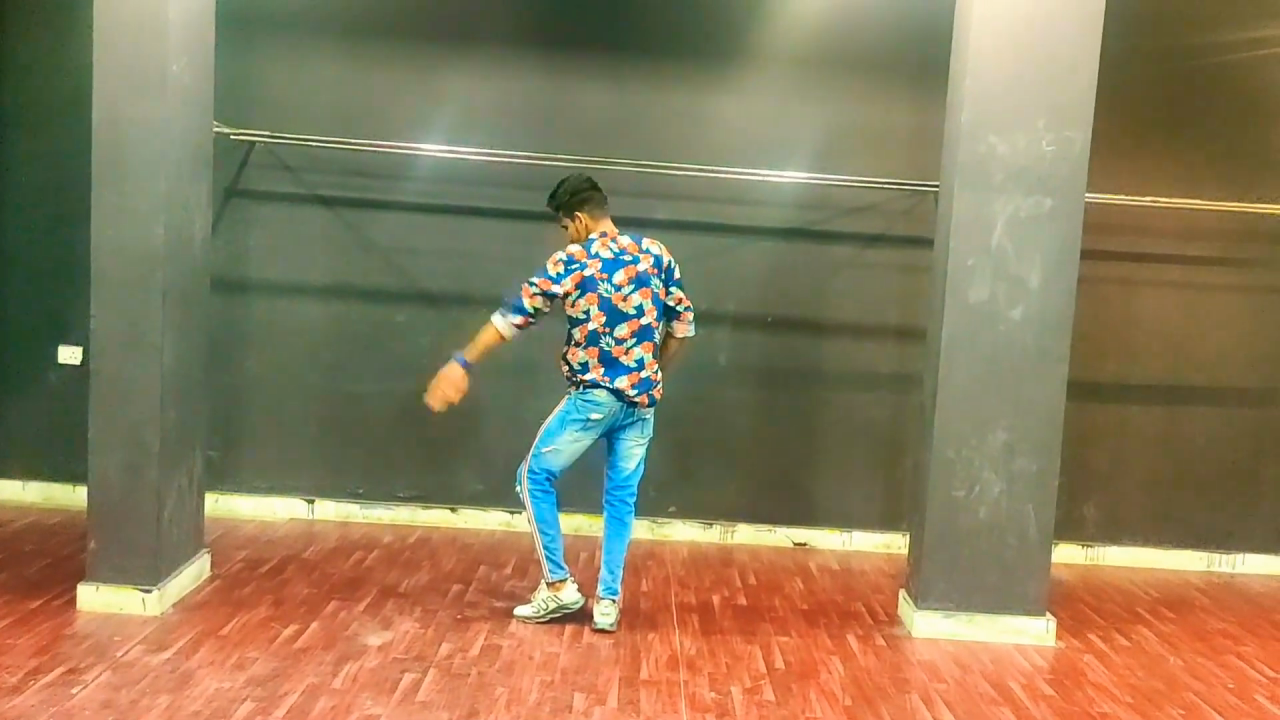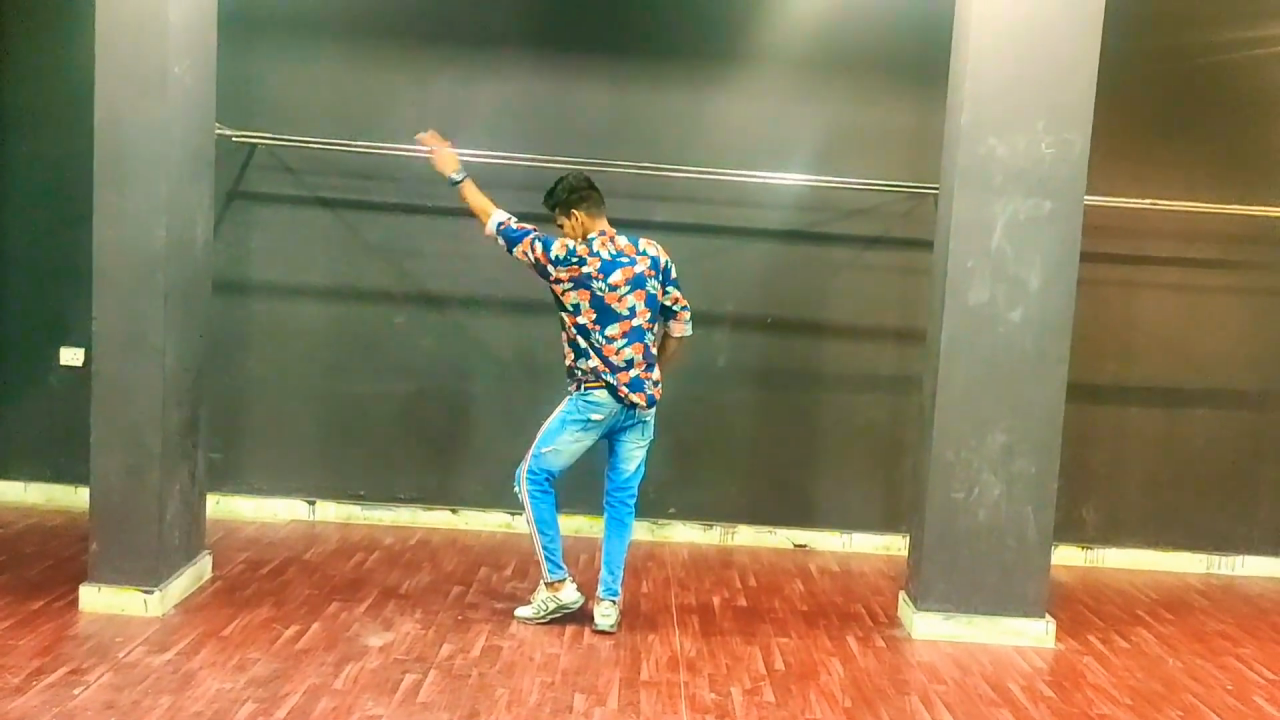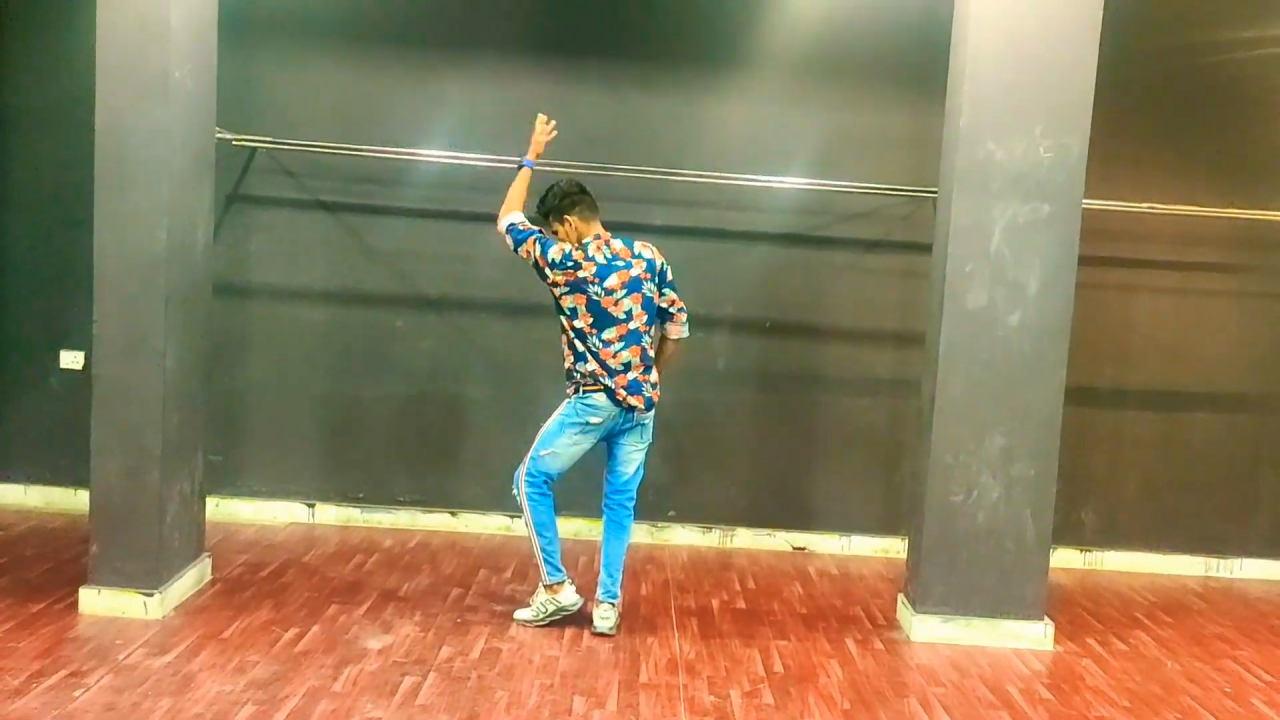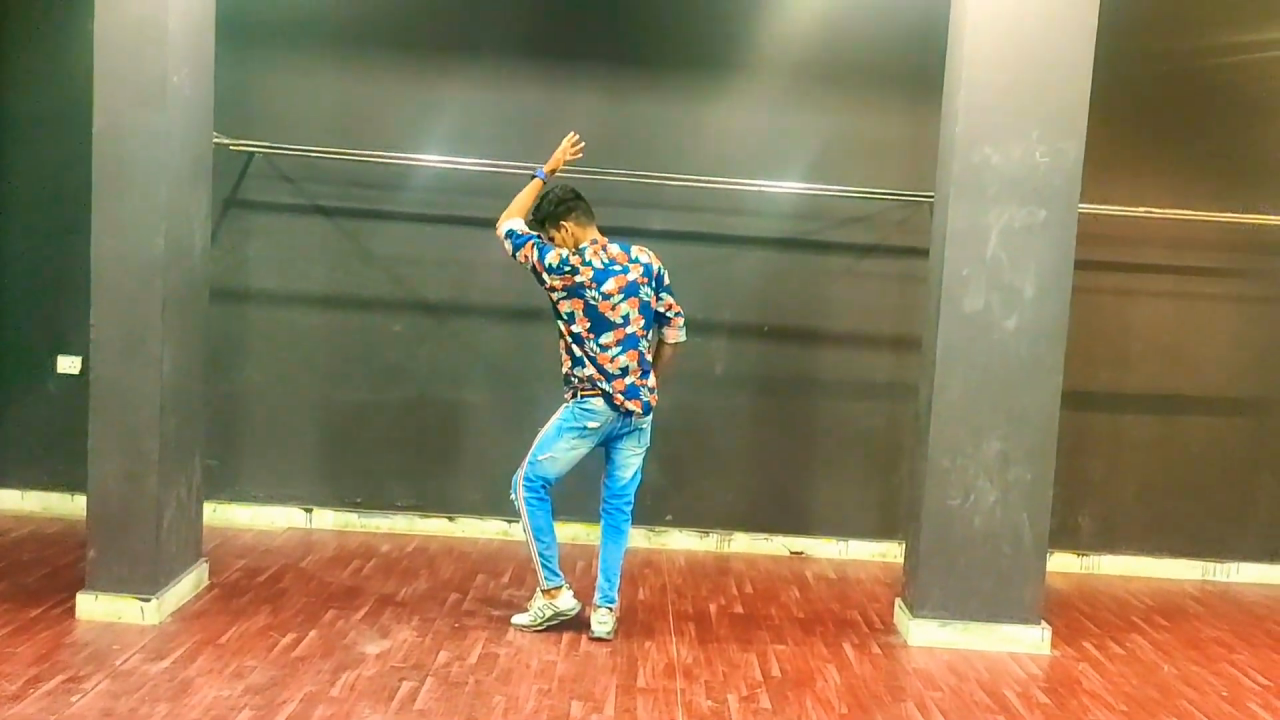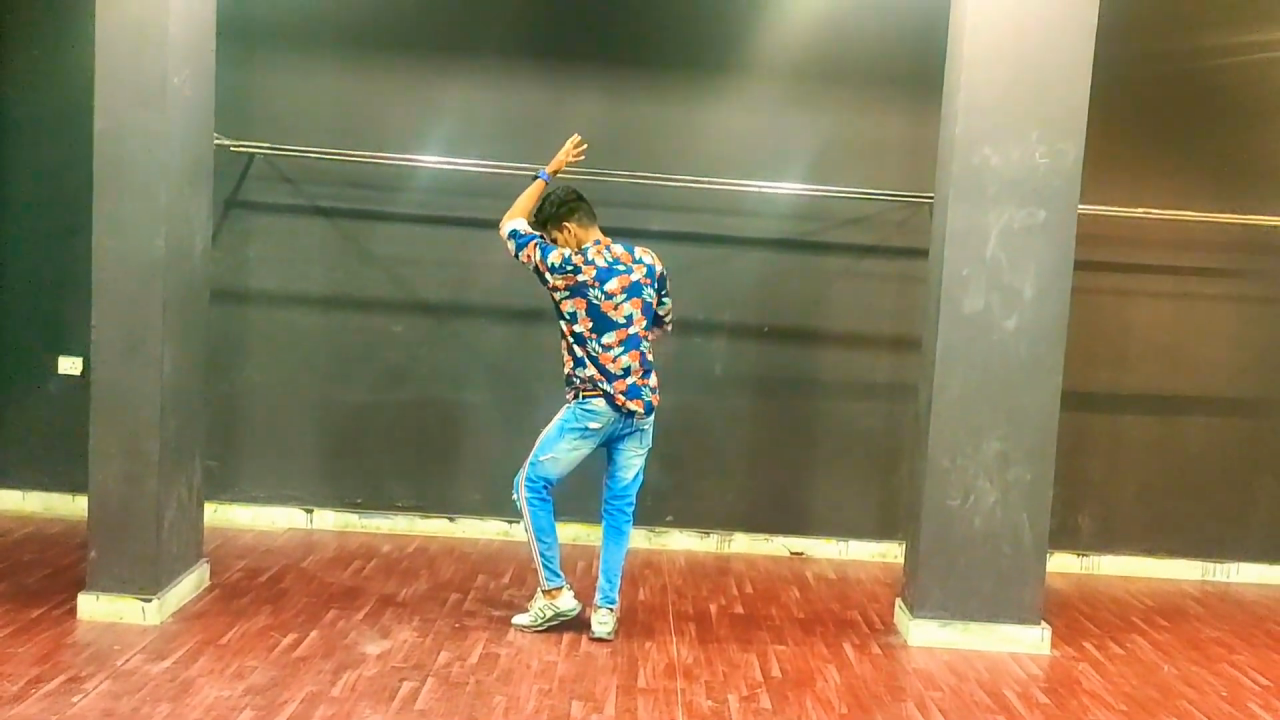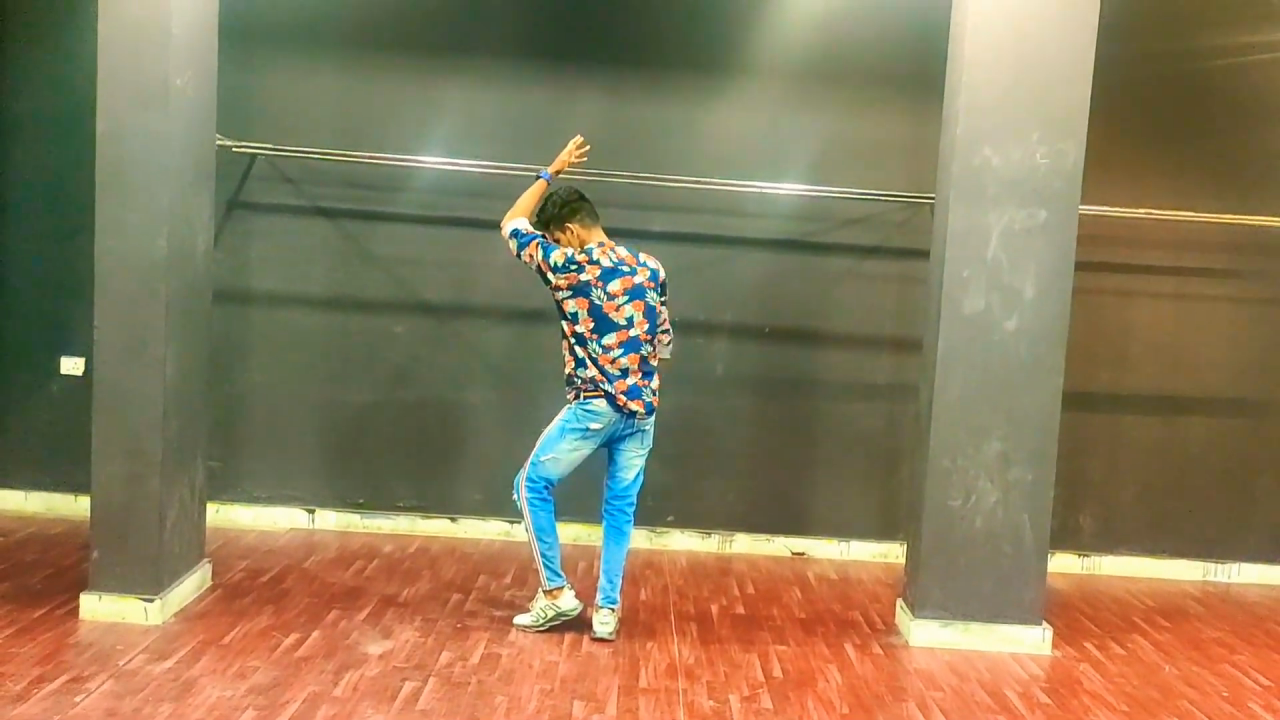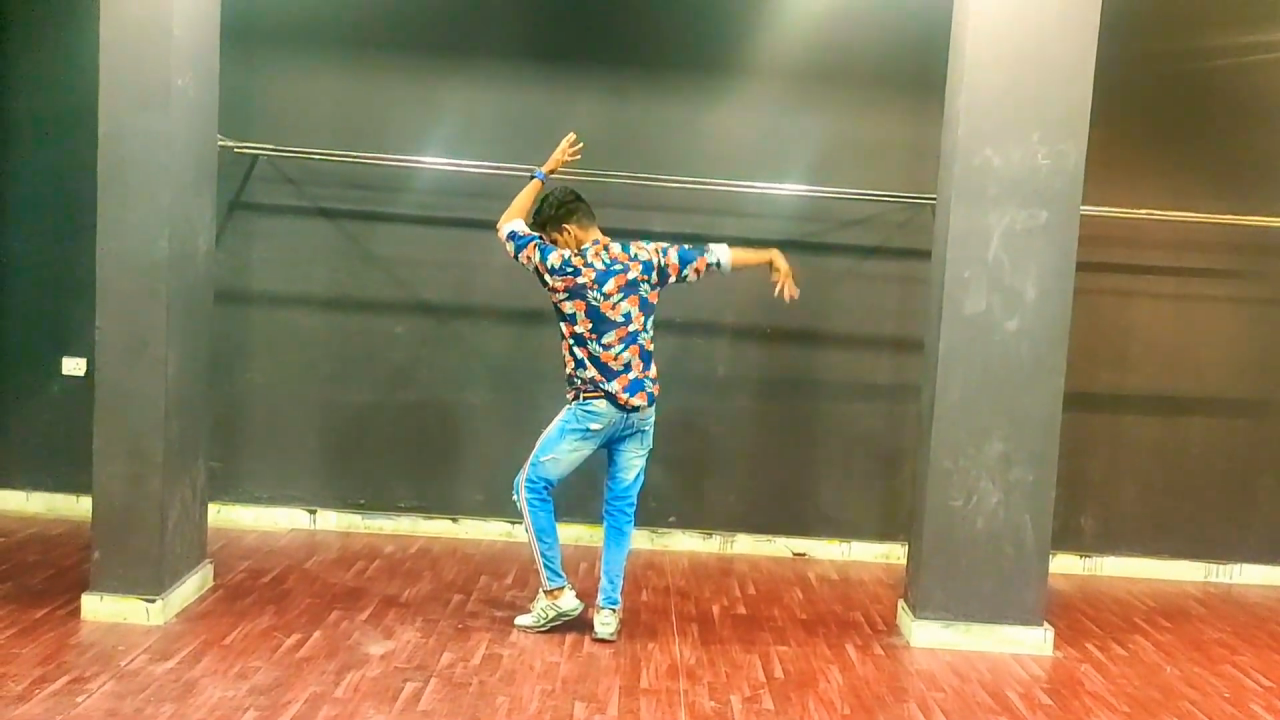
dt=0.4s
person 1, frame 1
left shoulder: (569, 263)
right shoulder: (656, 254)
left elbow: (513, 315)
right elbow: (683, 324)
left wrist: (461, 364)
left hip: (594, 396)
right hip: (642, 398)
left knee: (535, 478)
right knee: (622, 497)
left ankle: (557, 587)
right ankle: (607, 601)
person 1, frame 2
left shoulder: (565, 256)
right shoulder: (653, 255)
left elbow: (499, 225)
right elbow: (679, 325)
left wrist: (456, 173)
left hip: (593, 399)
right hip: (643, 401)
left knee: (534, 477)
right knee: (621, 500)
left ankle: (558, 586)
right ankle: (608, 601)
person 1, frame 3
left shoulder: (565, 261)
right shoulder: (648, 255)
left elbow: (509, 221)
right elbow: (676, 326)
left wrist: (531, 159)
left hip: (594, 402)
right hip: (641, 402)
left knee: (532, 479)
right knee: (621, 501)
left ankle: (557, 589)
right ankle: (607, 605)
person 1, frame 4
left shoulder: (562, 267)
right shoulder: (645, 261)
left elbow: (508, 226)
right elbow: (673, 331)
left wrist: (546, 171)
left hip: (591, 405)
right hip: (639, 407)
left knee: (530, 484)
right knee: (619, 506)
left ankle: (555, 593)
right ankle: (605, 609)
person 1, frame 5
left shoulder: (564, 266)
right shoulder: (647, 263)
left elbow: (511, 225)
left wrist: (549, 172)
left hip: (592, 406)
right hip: (641, 407)
left knee: (532, 485)
right knee: (620, 506)
left ankle: (555, 594)
right ankle: (606, 610)
person 1, frame 6
left shoulder: (567, 265)
right shoulder: (650, 269)
left elbow: (511, 225)
left wrist: (553, 171)
left hip: (592, 407)
right hip: (642, 410)
left knee: (533, 486)
right knee: (621, 508)
left ankle: (556, 593)
right ankle: (608, 611)
person 1, frame 7
left shoulder: (562, 267)
right shoulder: (646, 258)
left elbow: (508, 226)
right elbow: (714, 255)
left wrist: (545, 172)
right wrist: (773, 256)
left hip: (593, 408)
right hip: (641, 410)
left knee: (532, 485)
right knee: (621, 508)
left ankle: (556, 594)
right ankle: (609, 611)
